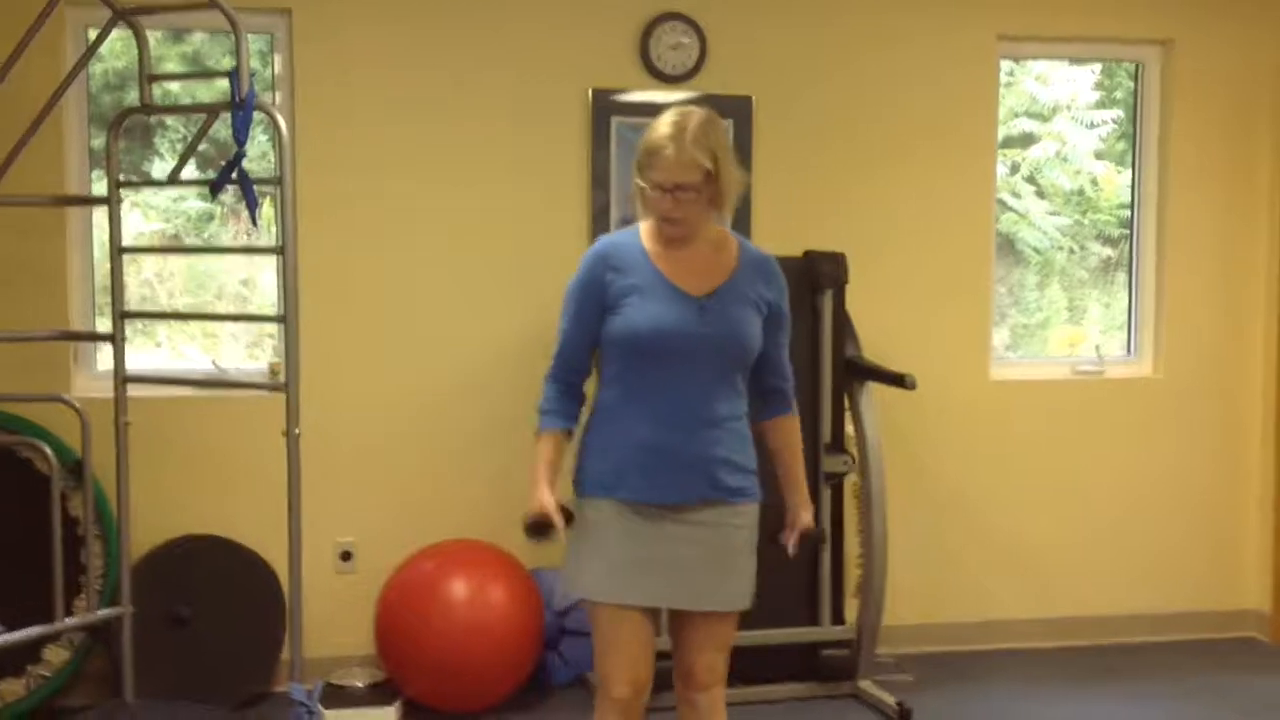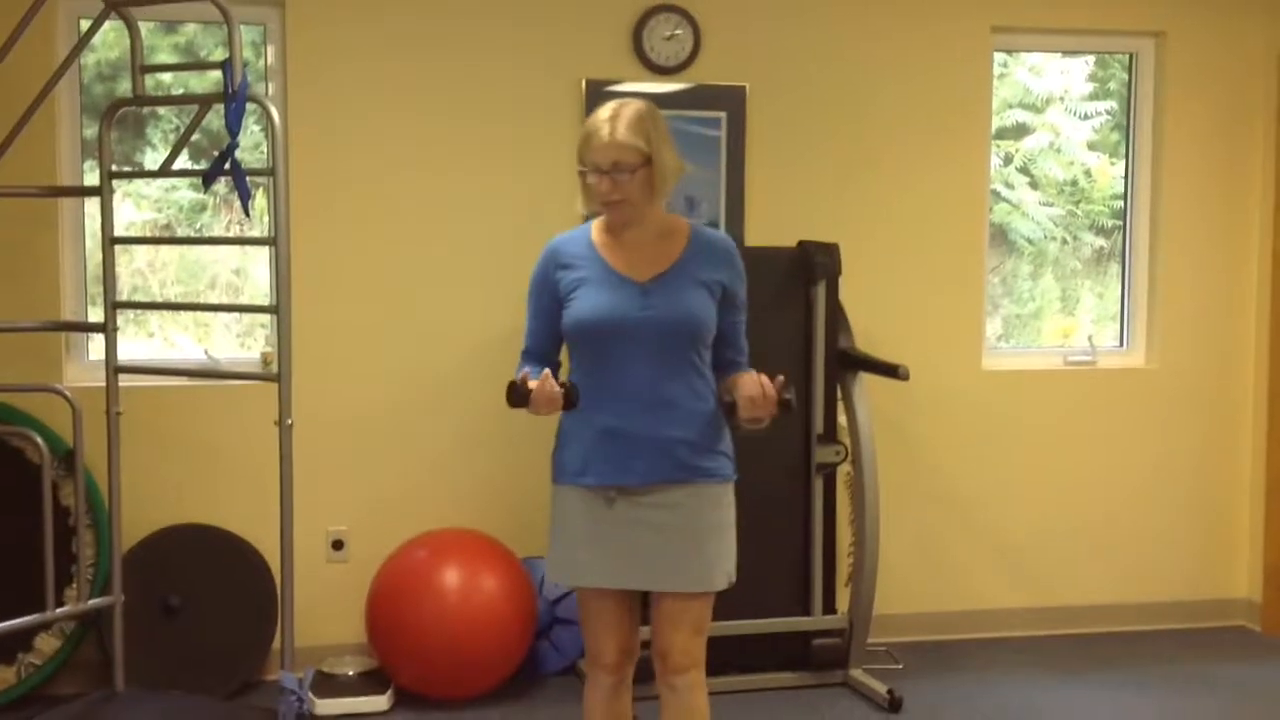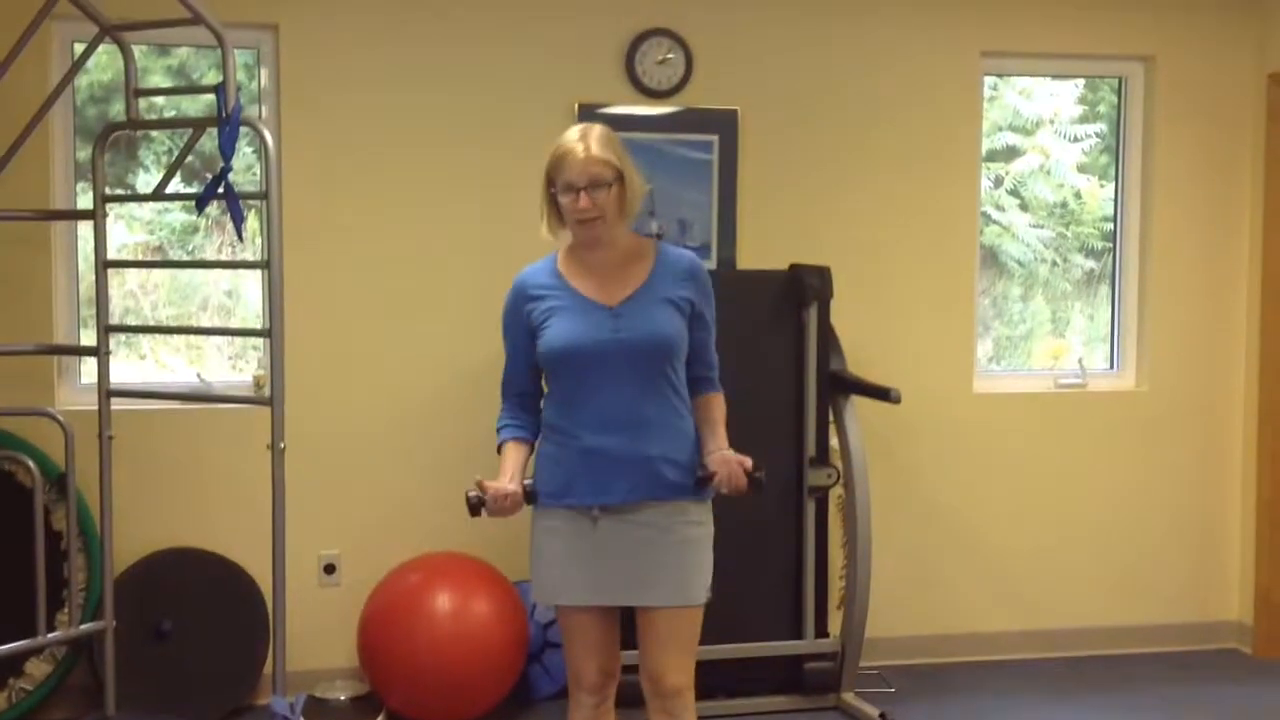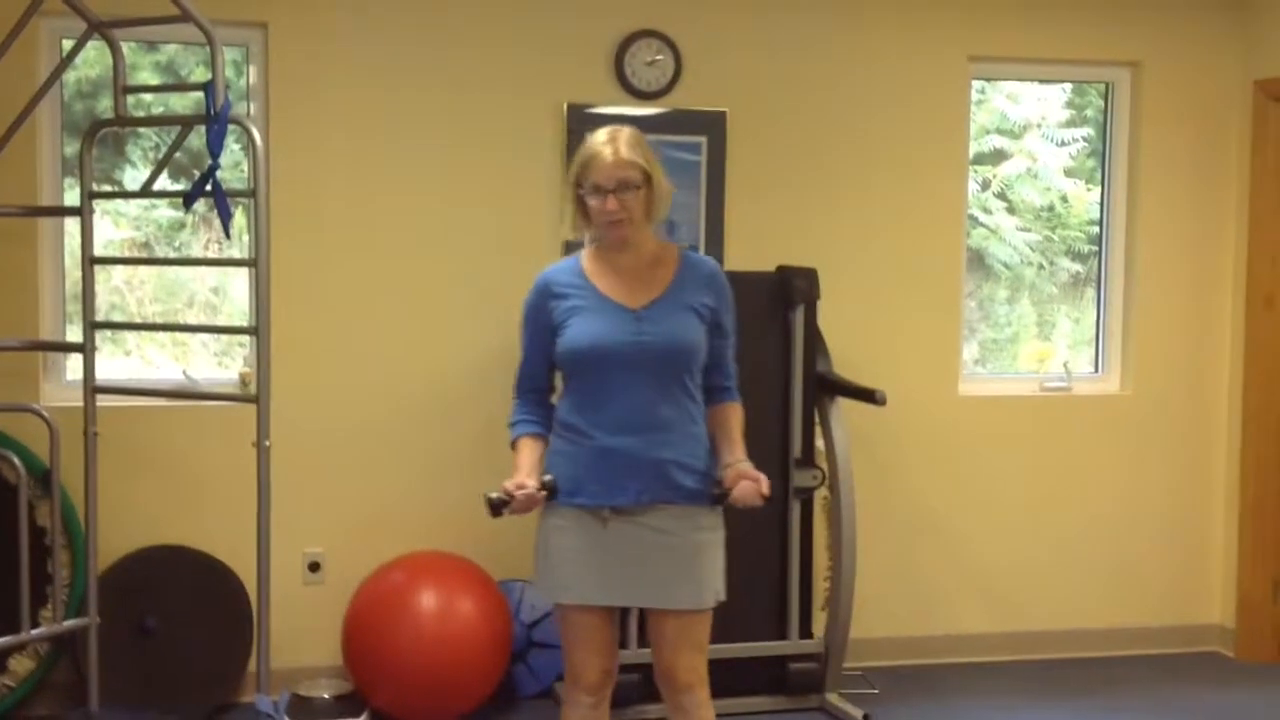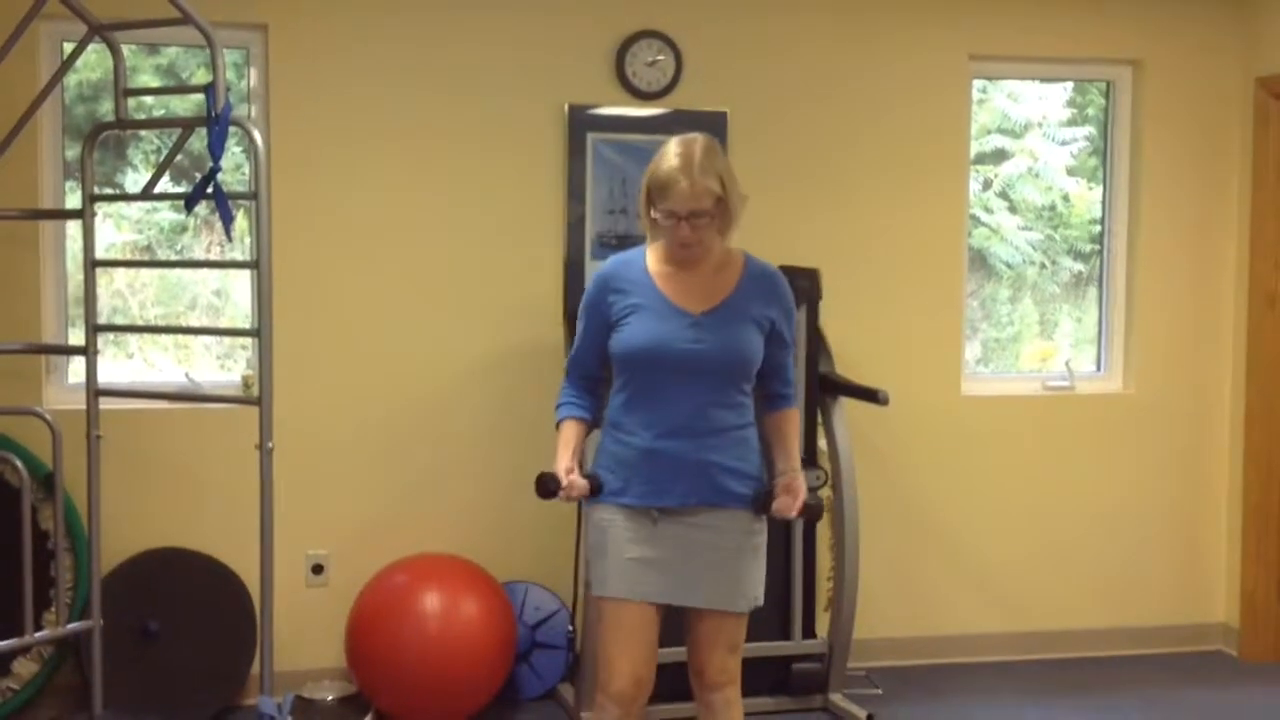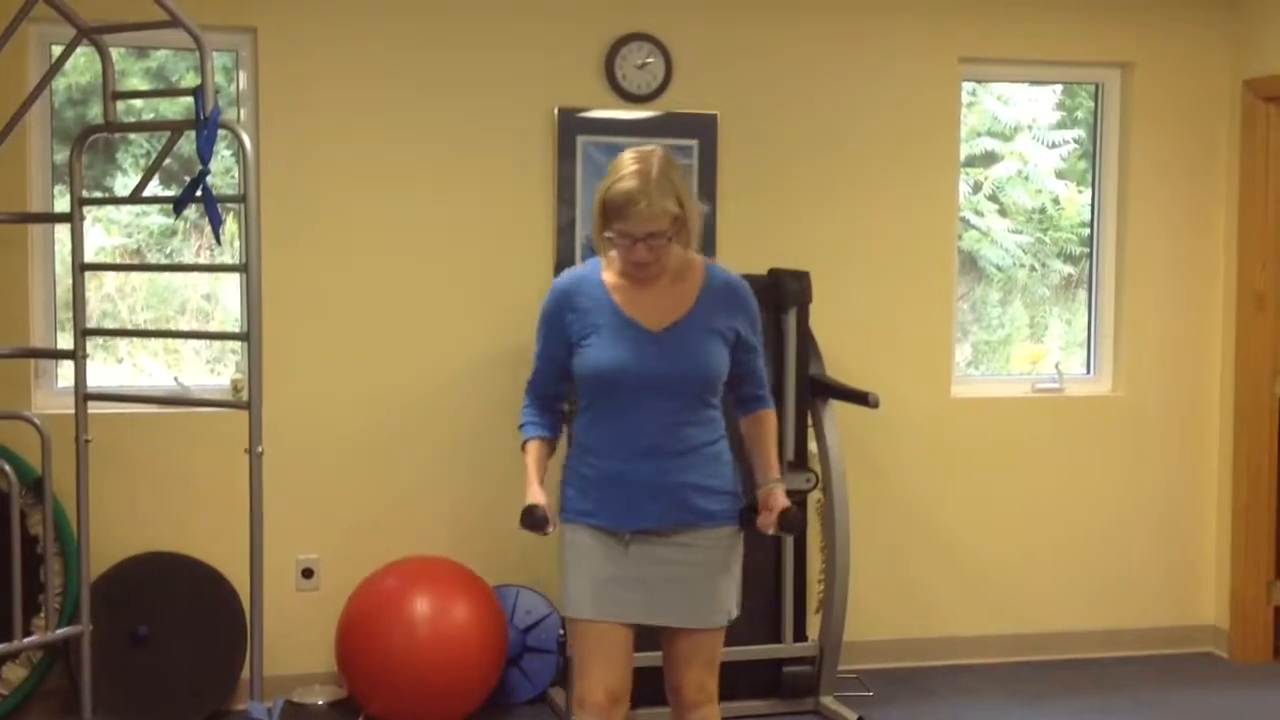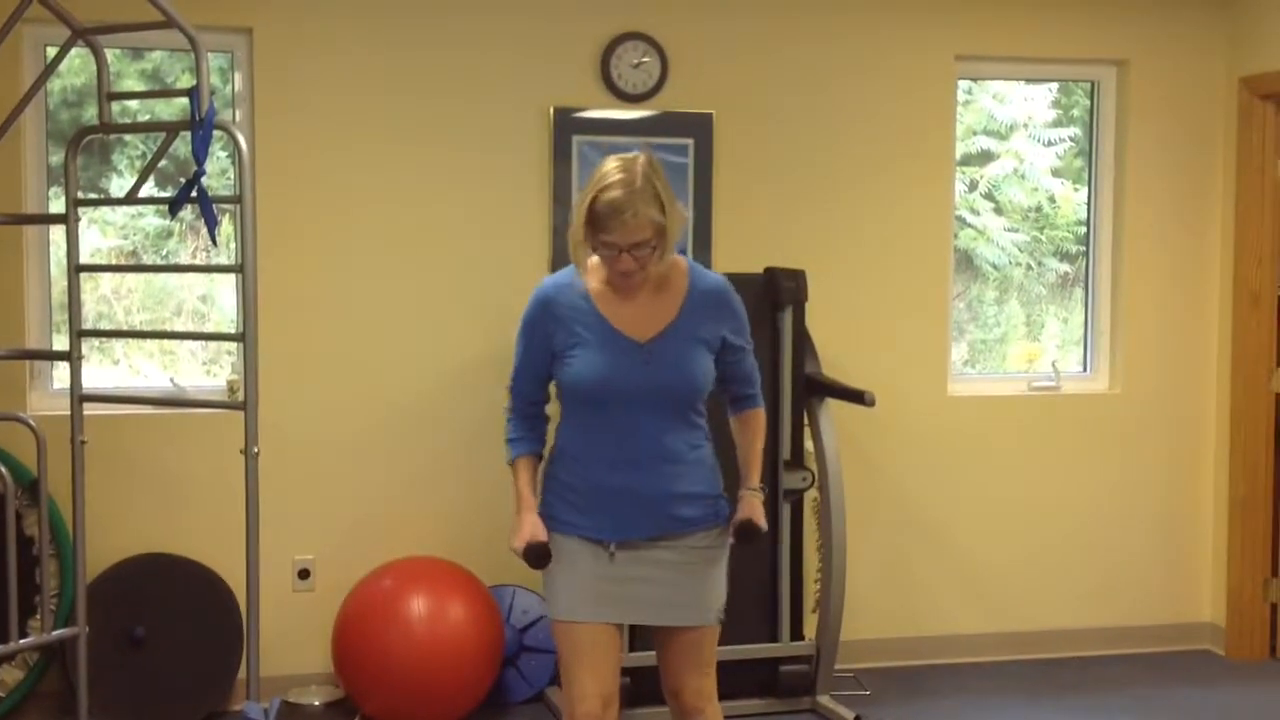
dt=0.5s
person 1, frame 1
left shoulder: (760, 274)
right shoulder: (609, 262)
left elbow: (774, 393)
right elbow: (565, 380)
left wrist: (798, 497)
right wrist: (544, 480)
left hip: (719, 504)
right hip: (619, 502)
person 1, frame 2
left shoulder: (714, 255)
right shoulder: (563, 258)
left elbow: (730, 360)
right elbow: (536, 357)
left wrist: (751, 393)
right wrist: (537, 388)
left hip: (690, 482)
right hip: (592, 483)
left knee: (680, 664)
right knee: (608, 662)
person 1, frame 3
left shoulder: (683, 273)
right shoulder: (532, 289)
left elbow: (704, 379)
right elbow: (520, 402)
left wrist: (718, 448)
right wrist: (509, 476)
left hip: (669, 503)
right hip: (572, 508)
person 1, frame 4
left shoulder: (703, 281)
right shoulder: (554, 288)
left elbow: (720, 389)
right elbow: (532, 397)
left wrist: (734, 461)
right wrist: (526, 472)
left hip: (680, 504)
right hip: (582, 506)
person 1, frame 5
left shoulder: (765, 288)
right shoulder: (615, 280)
left elbow: (778, 394)
right elbow: (582, 382)
left wrist: (788, 469)
right wrist: (566, 457)
left hip: (726, 507)
right hip: (627, 503)
person 1, frame 6
left shoulder: (728, 296)
right shoulder: (572, 295)
left elbow: (752, 396)
right elbow: (543, 400)
left wrist: (769, 480)
right wrist: (534, 482)
left hip: (700, 523)
right hip: (599, 525)
person 1, frame 7
left shoulder: (713, 298)
right shoulder: (555, 302)
left elbow: (746, 395)
right elbow: (525, 411)
left wrist: (751, 487)
right wrist: (526, 507)
left hip: (688, 529)
right hip: (585, 533)
